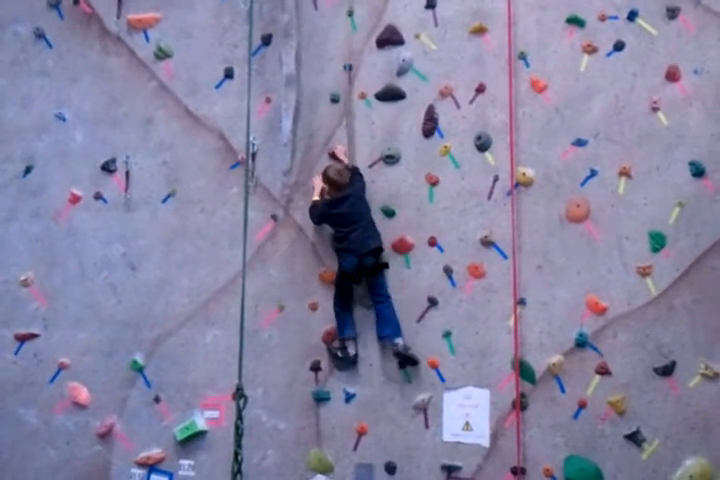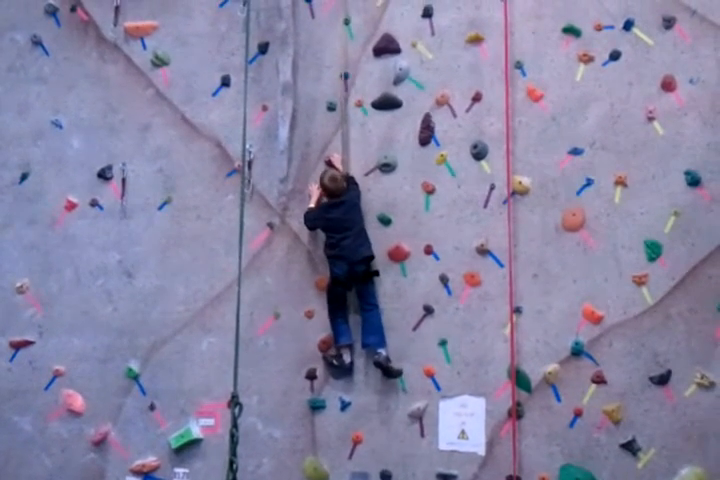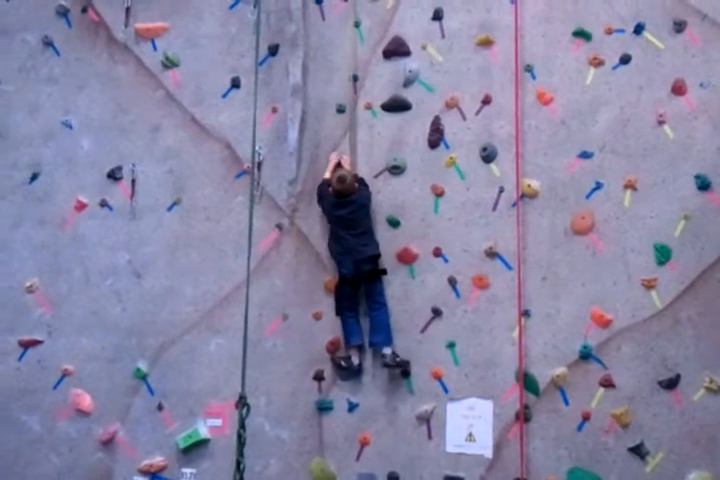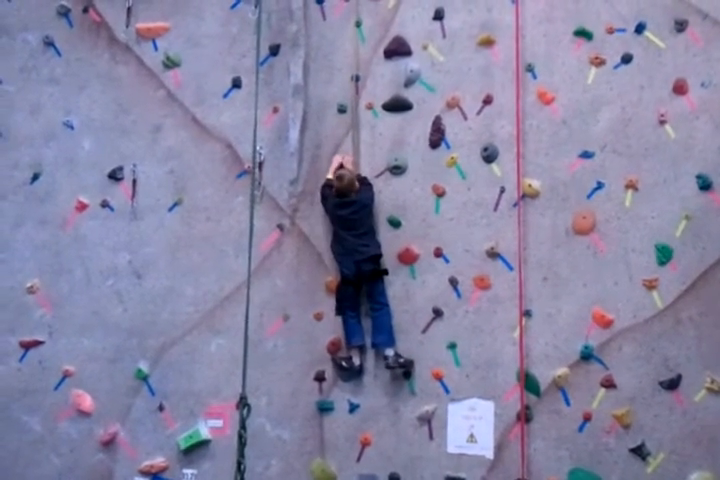
dt=0.5s
person 1, frame 1
left shoulder: (327, 206)
right shoulder: (357, 191)
left elbow: (315, 215)
right elbow: (357, 174)
left wrist: (316, 193)
right wrist: (343, 159)
left hip: (347, 258)
right hip: (371, 254)
left knee: (342, 303)
right knee: (382, 299)
left ankle: (348, 348)
right ankle: (398, 343)
person 1, frame 2
left shoulder: (323, 211)
right shoulder: (352, 198)
left elbow: (309, 221)
right elbow: (352, 182)
left wrist: (313, 200)
right wrist: (339, 167)
left hip: (339, 265)
right hip: (361, 261)
left knee: (337, 311)
right knee: (369, 307)
left ankle: (345, 356)
right ankle: (380, 353)
person 1, frame 3
left shoulder: (330, 204)
right shoulder: (362, 198)
left elbow: (322, 189)
right elbow: (362, 184)
left wrist: (331, 166)
right wrist: (348, 169)
left hip: (345, 265)
right hip: (368, 261)
left knee: (348, 311)
right knee: (377, 306)
left ankle: (354, 357)
right ankle: (387, 352)
person 1, frame 4
left shoulder: (332, 205)
right shoulder: (365, 199)
left elbow: (325, 189)
right elbow: (366, 184)
left wrist: (334, 168)
right wrist: (351, 169)
left hip: (347, 265)
right hip: (369, 261)
left knee: (350, 311)
right knee: (379, 306)
left ankle: (355, 358)
right ankle: (389, 354)
